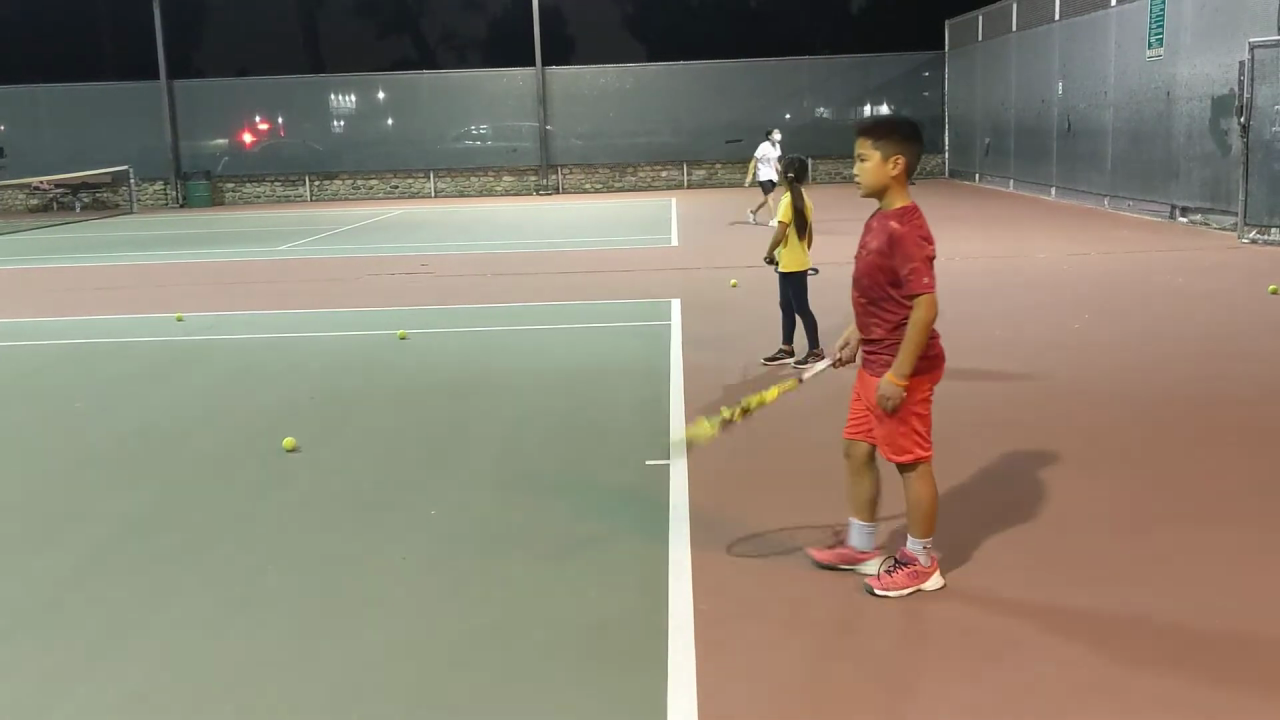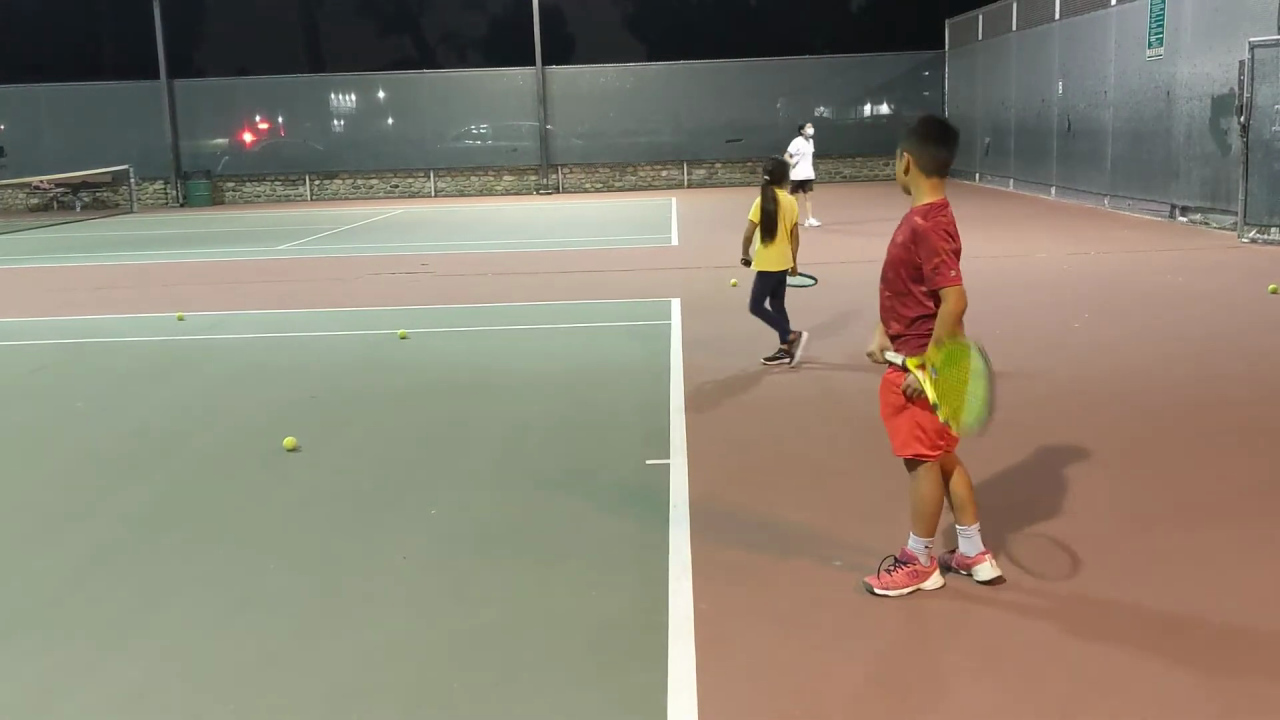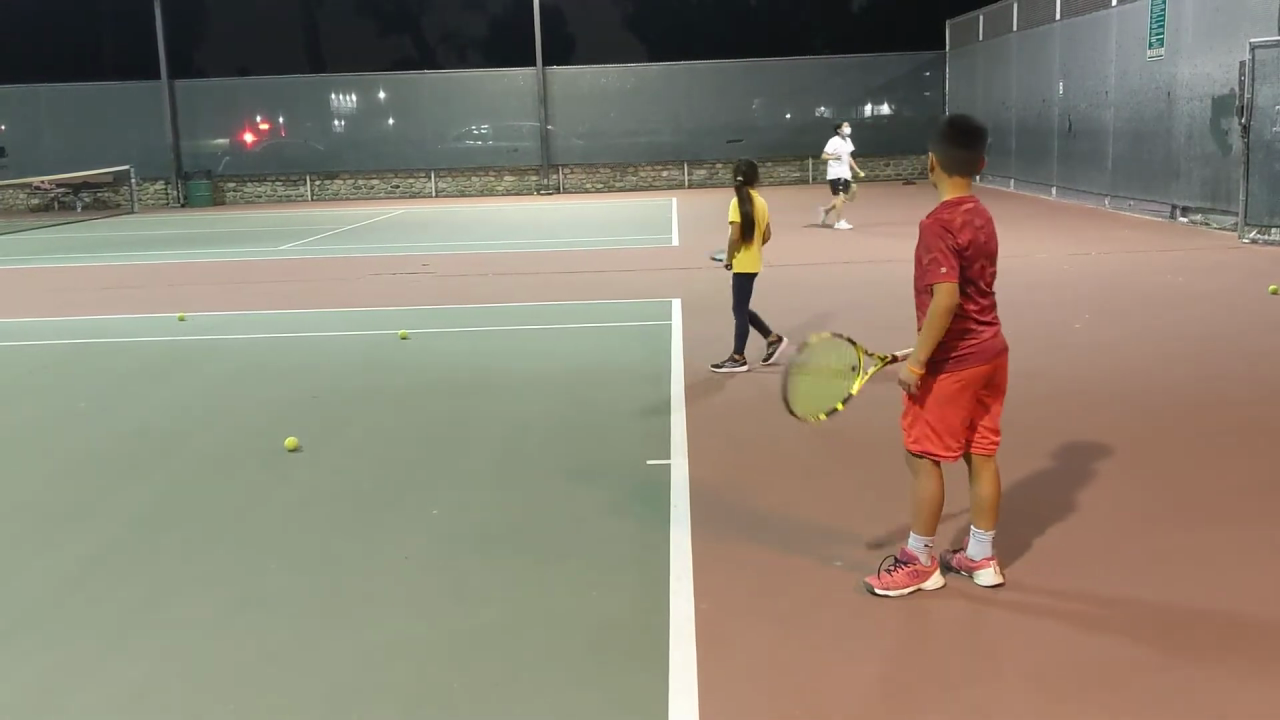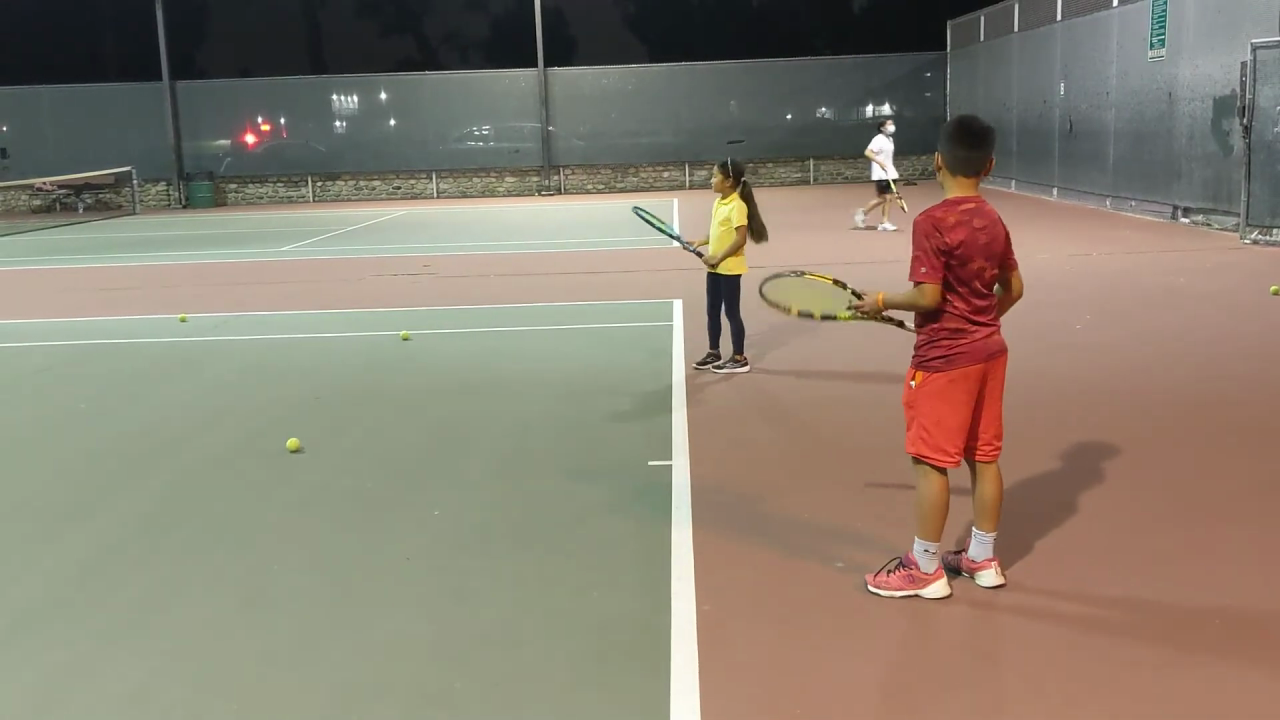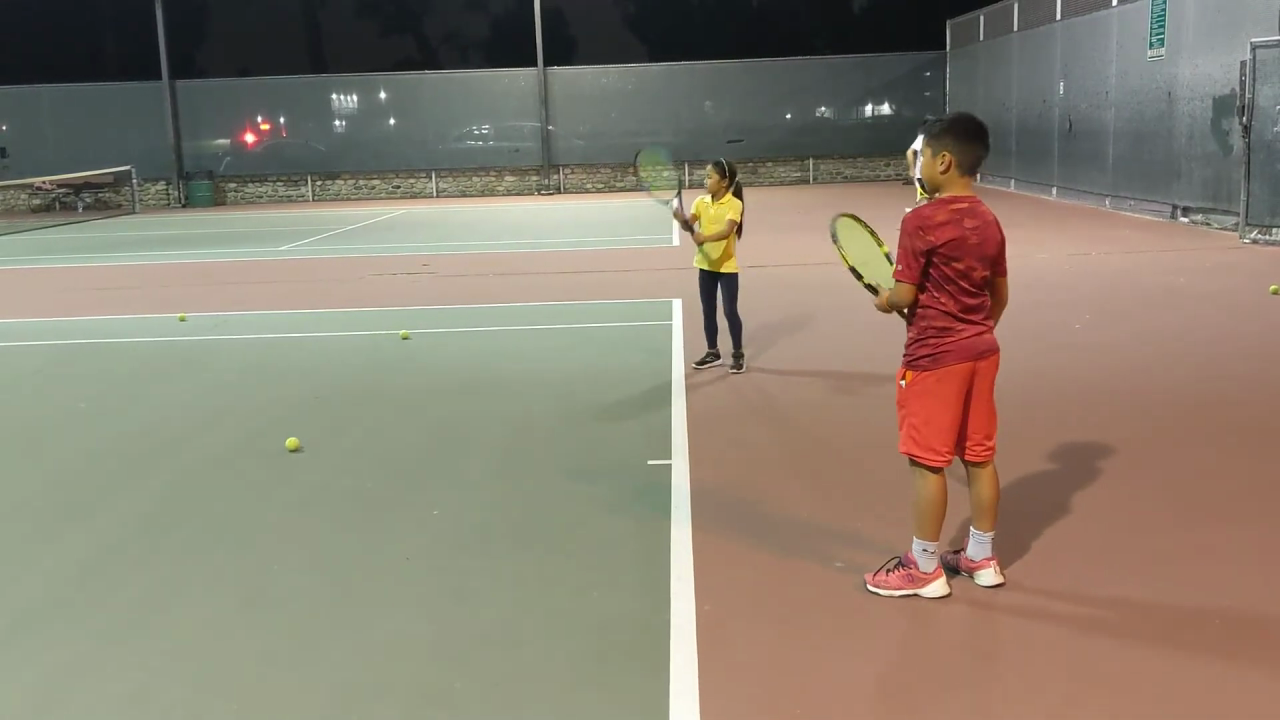
dt=0.5s
person 1, frame 1
left shoulder: (904, 231)
right shoulder: (879, 222)
left elbow: (925, 308)
left wrist: (898, 374)
right wrist: (851, 342)
left hip: (902, 369)
right hip: (877, 364)
left knee: (910, 461)
right knee: (858, 449)
left ankle: (920, 562)
right ankle: (861, 545)
person 1, frame 2
left shoulder: (927, 226)
right shoulder: (919, 217)
left elbow: (954, 301)
right wrist: (881, 333)
left hip: (921, 362)
right hip: (910, 355)
left knee: (921, 459)
right knee: (941, 454)
left ankle: (920, 561)
right ankle: (974, 552)
person 1, frame 3
left shoulder: (938, 224)
right shoulder: (981, 218)
left elbow: (945, 298)
left wrist: (916, 362)
left hip: (953, 359)
right hip: (989, 350)
left knee: (924, 456)
right knee: (981, 455)
left ankle: (920, 561)
right ankle: (981, 557)
person 1, frame 4
left shoulder: (932, 222)
right shoulder: (993, 221)
left elbow: (928, 297)
right elbow: (1013, 289)
left wrist: (881, 302)
left hip: (943, 359)
right hip: (989, 352)
left knee: (930, 461)
right knee: (984, 456)
left ankle: (925, 568)
right ankle: (982, 558)
person 1, frame 5
left shoulder: (921, 221)
right shoulder: (990, 223)
left elbow: (904, 295)
right elbow: (1000, 297)
left wrist: (884, 301)
left hip: (934, 357)
right hip: (982, 352)
left knee: (927, 462)
right knee: (979, 456)
left ankle: (924, 568)
right ankle: (981, 557)
person 2, frame 1
left shoulder: (788, 201)
right shoulder: (803, 200)
left elbow: (779, 234)
right elbow: (809, 234)
left wrist: (769, 253)
left hip: (793, 265)
right hip: (789, 264)
left knee: (801, 308)
right knee: (786, 306)
left ankle: (816, 353)
right ankle: (786, 350)
person 2, frame 2
left shoulder: (763, 201)
right shoulder: (791, 202)
left elbow: (748, 233)
right elbow: (795, 236)
left wrist: (745, 254)
right wrist: (793, 262)
left hip: (768, 264)
right hip: (783, 262)
left knee: (756, 306)
right knee: (777, 305)
left ankle: (793, 337)
right ankle: (786, 348)
person 2, frame 3
left shoulder: (738, 202)
right shoulder: (760, 202)
left elbow: (735, 236)
right elbow: (766, 236)
left wrist: (729, 258)
left hip: (742, 265)
right hip: (749, 263)
left knee: (739, 310)
right knee: (742, 309)
left ankle: (738, 358)
right ankle: (773, 339)
person 2, frame 4
left shoulder: (738, 206)
right shoulder: (718, 203)
left elbow: (740, 239)
left wrist: (717, 258)
right wrist: (700, 243)
left hip: (729, 269)
right hip: (715, 269)
left knee: (731, 313)
right knee: (712, 311)
left ankle: (739, 359)
right ankle: (714, 353)
person 2, frame 5
left shoulder: (734, 204)
right shoulder: (701, 202)
left elbow: (726, 230)
right elbow: (689, 223)
left wrist: (706, 237)
right wrist: (681, 219)
left hip: (727, 267)
right hip: (706, 265)
left knee: (730, 311)
right knee: (708, 311)
left ankle: (738, 354)
right ankle: (713, 352)
